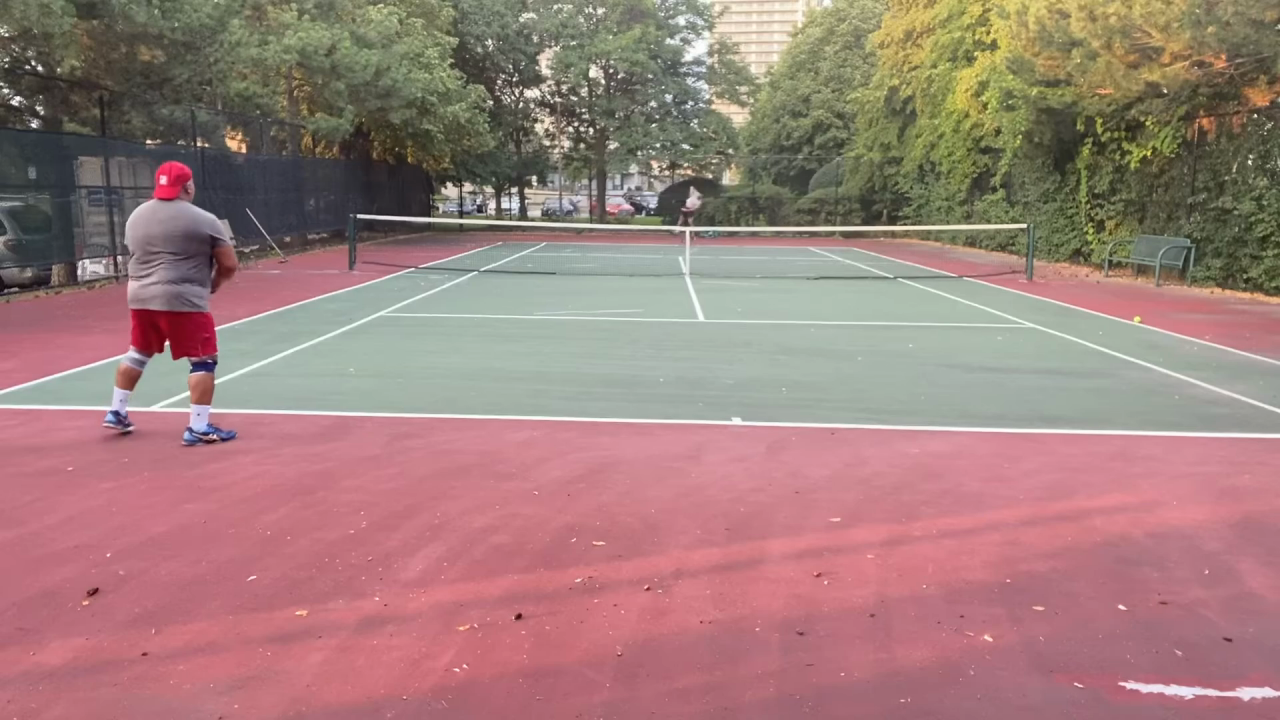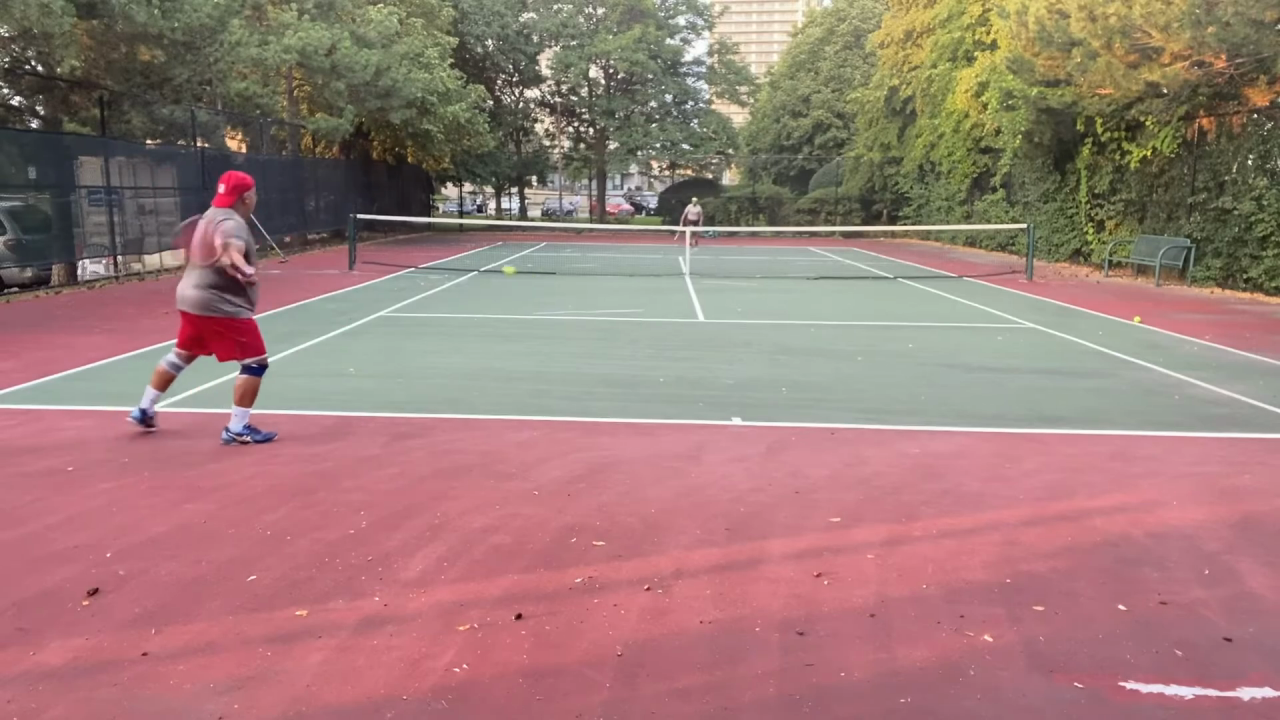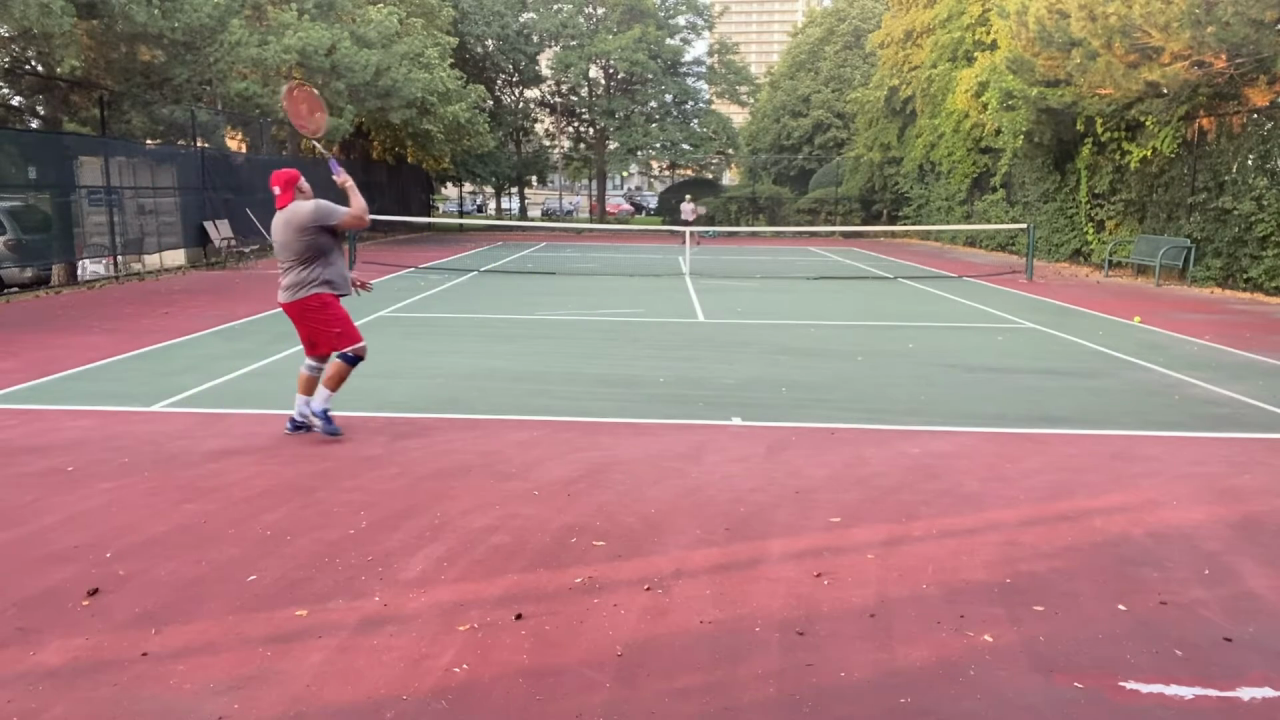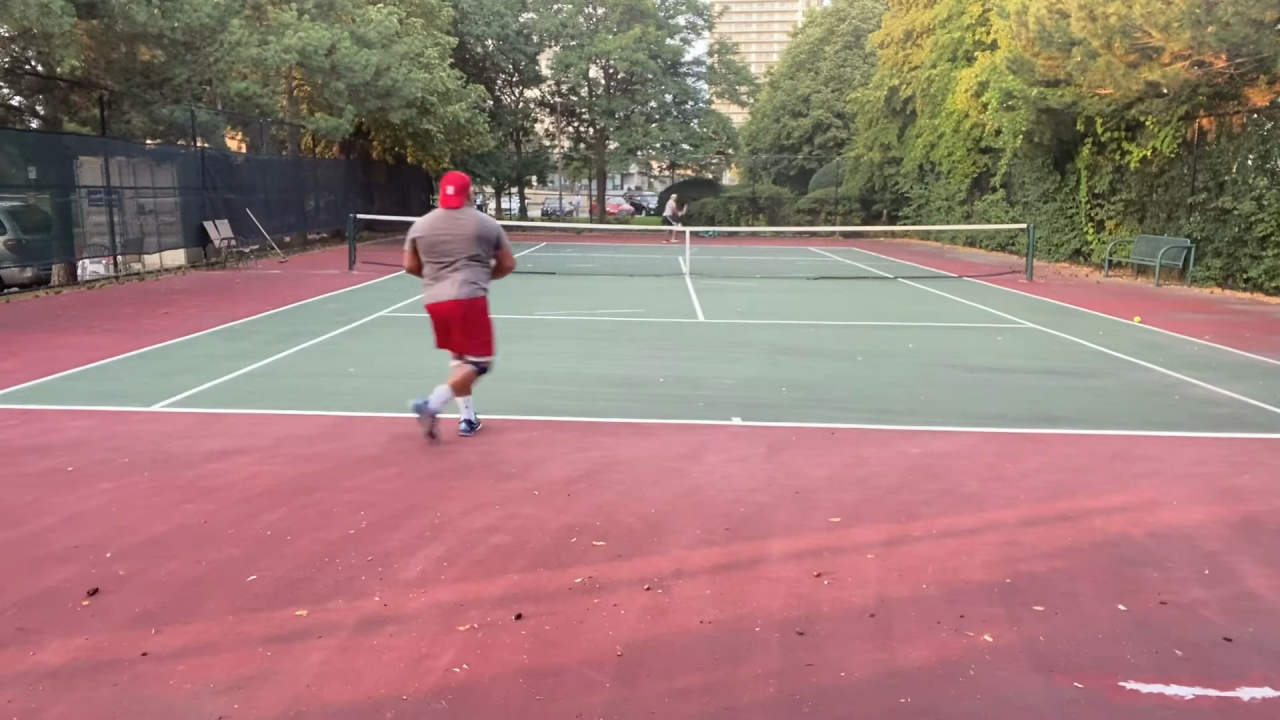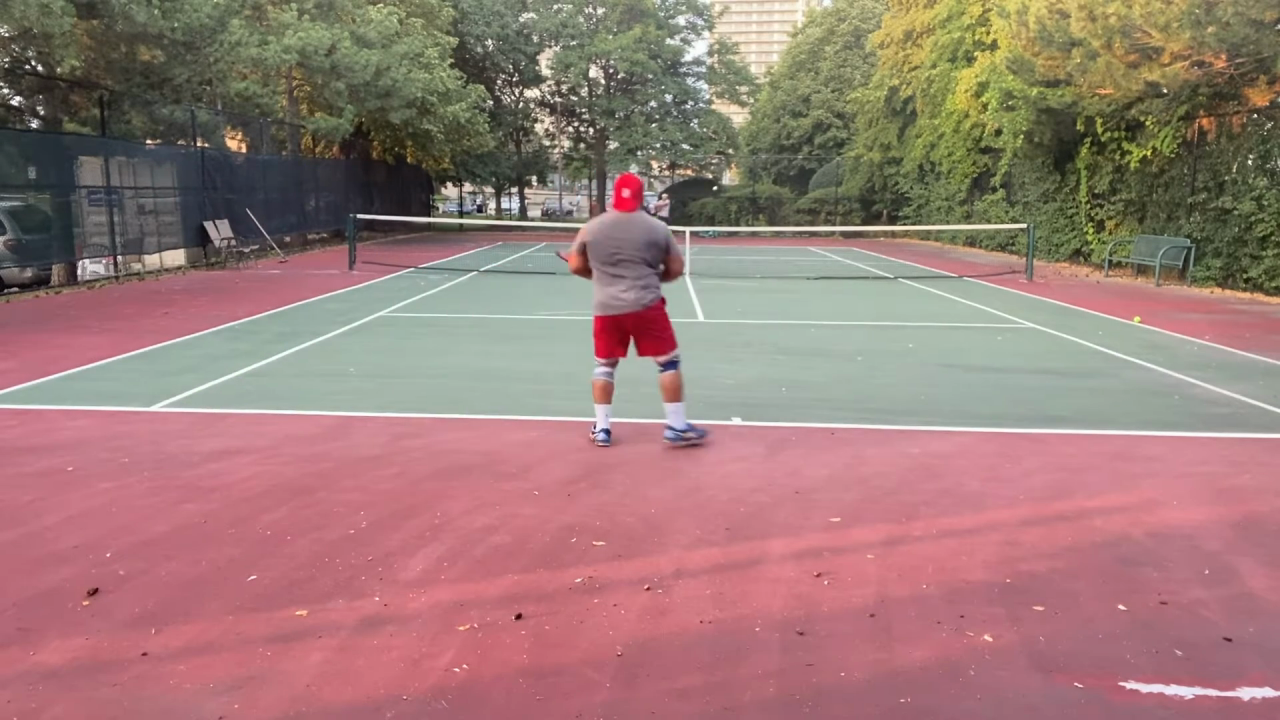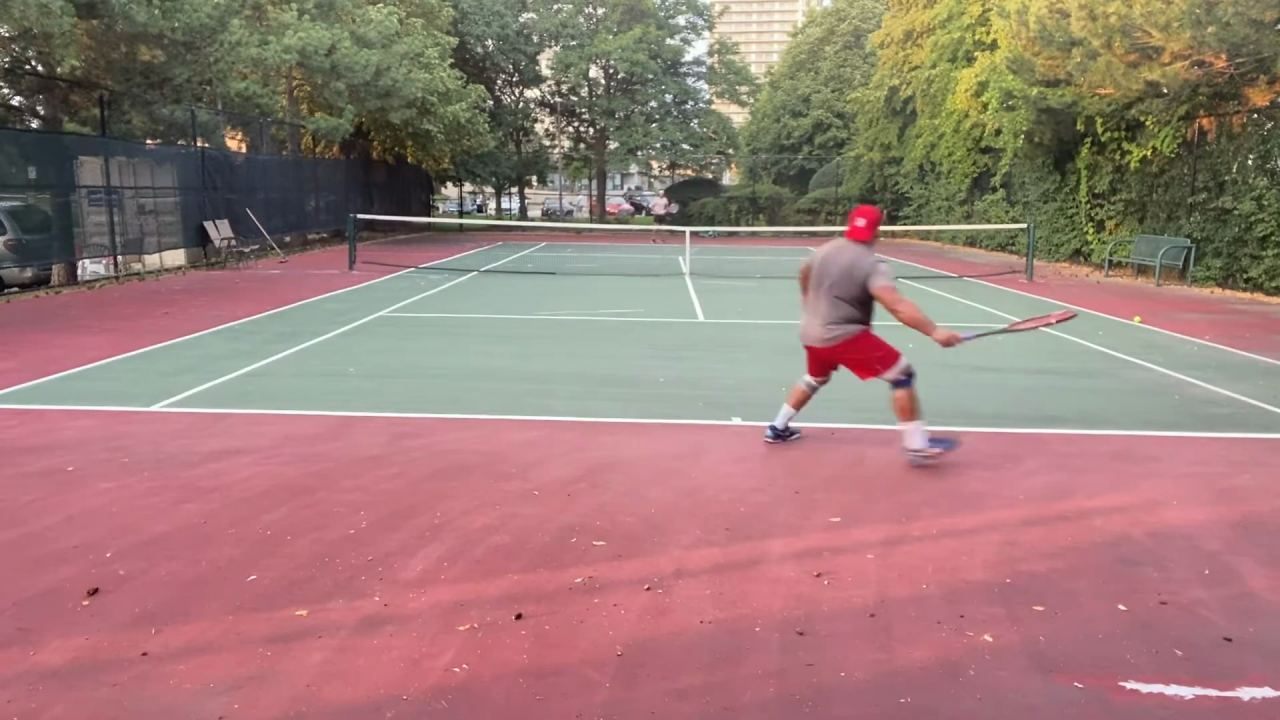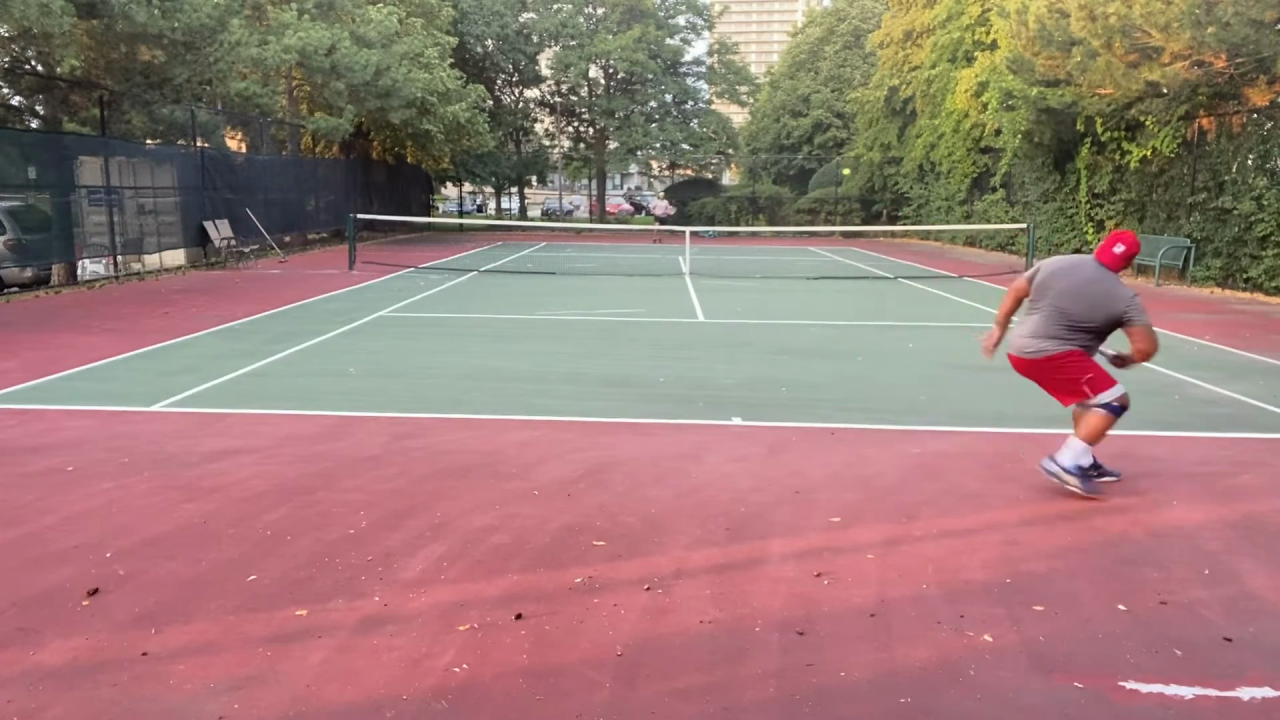
dt=0.7s
person 1, frame 1
left shoulder: (136, 216)
right shoulder: (205, 221)
left elbow: (139, 257)
right elbow: (230, 264)
right wrist: (214, 283)
left hip: (141, 297)
right hip: (182, 301)
left knee: (138, 352)
right knee: (204, 361)
left ankle: (116, 413)
right ankle: (199, 428)
person 1, frame 2
left shoulder: (212, 215)
right shoulder: (232, 224)
right elbow: (230, 254)
right wrist: (239, 267)
left hip: (192, 299)
right hip: (220, 306)
left knee: (182, 354)
right knee: (255, 363)
left ankle: (144, 410)
right ankle: (238, 428)
person 1, frame 3
left shoulder: (282, 218)
right shoulder: (313, 209)
right elbow: (360, 219)
left wrist: (345, 277)
right wrist: (350, 188)
left hip: (296, 296)
right hip: (312, 297)
left knee: (318, 356)
right knee: (354, 350)
left ankle: (299, 417)
right ankle: (316, 408)
person 1, frame 4
left shoulder: (420, 225)
right shoulder: (487, 224)
left elbow: (410, 266)
right elbow: (508, 265)
left hip: (435, 300)
right hip: (468, 299)
left knee: (460, 356)
right knee: (479, 362)
left ankle: (467, 418)
right ankle: (430, 404)
person 1, frame 5
left shoulder: (591, 227)
right shoulder: (657, 229)
left elbow: (575, 267)
right elbow: (676, 270)
left hip: (607, 309)
right hip: (645, 306)
left knee: (605, 365)
right knee: (669, 361)
left ankle: (602, 429)
right ankle: (677, 427)
person 1, frame 6
left shoulder: (826, 250)
right shoulder: (871, 265)
left elbow: (804, 273)
right elbow: (897, 305)
left wrist: (808, 299)
right wrist: (935, 331)
left hip: (814, 335)
right hip: (845, 336)
left knee: (815, 379)
right knee: (903, 375)
left ankle: (777, 428)
right ankle: (918, 444)
person 1, frame 7
left shoulder: (1055, 264)
right shoulder: (1123, 297)
left elbow: (1015, 292)
right elbow: (1147, 347)
left wrist: (999, 329)
right wrist: (1125, 360)
left hip: (1020, 350)
right hip: (1052, 354)
left knee: (1085, 393)
right knee: (1115, 401)
left ankle: (1081, 464)
right ankle: (1067, 462)
